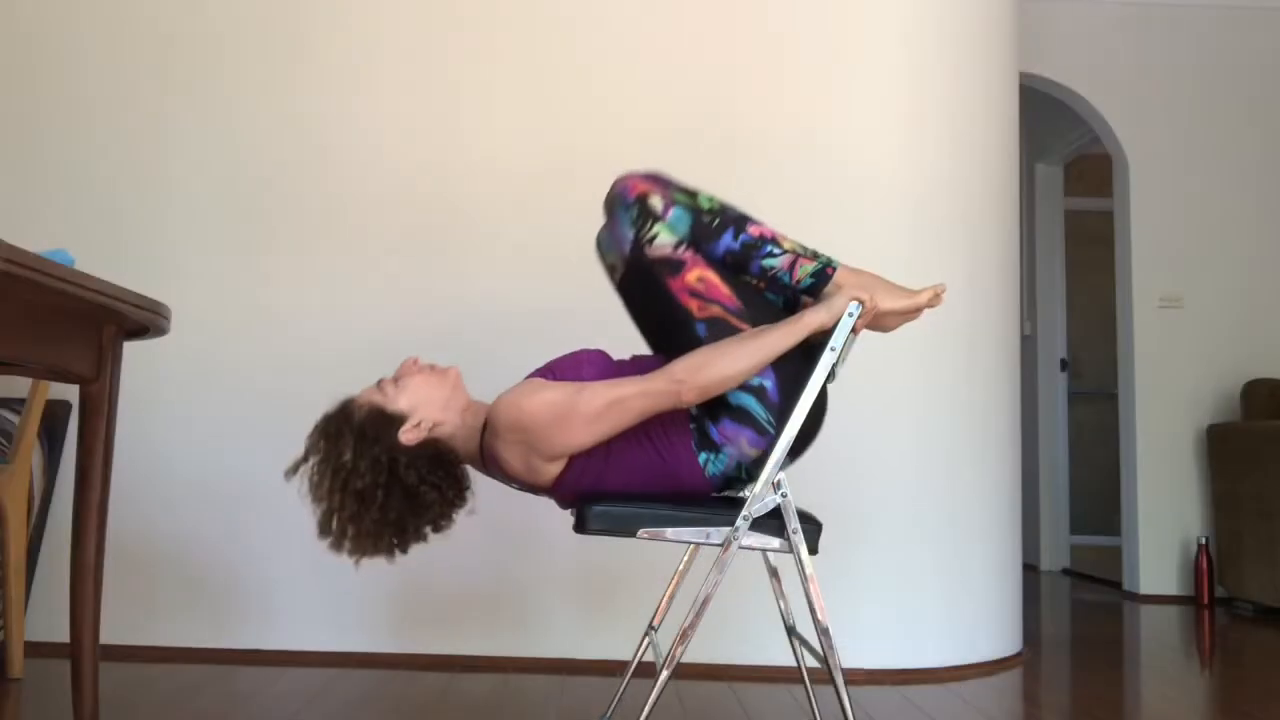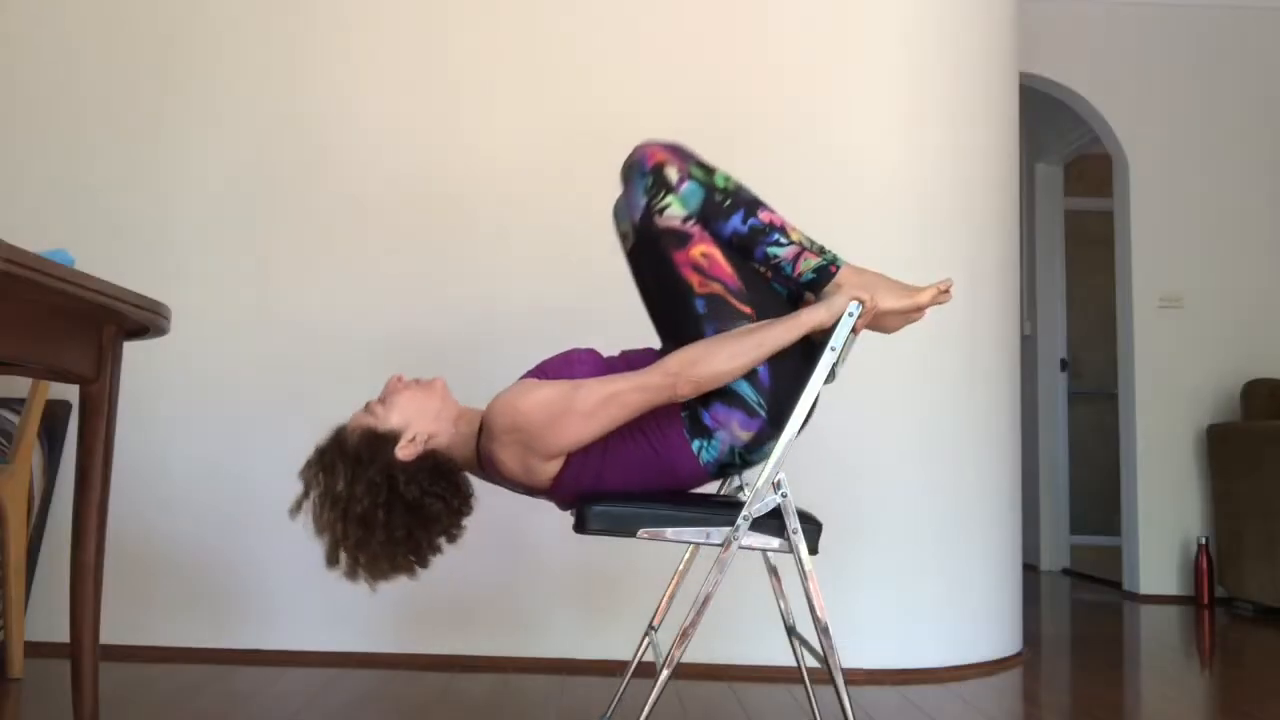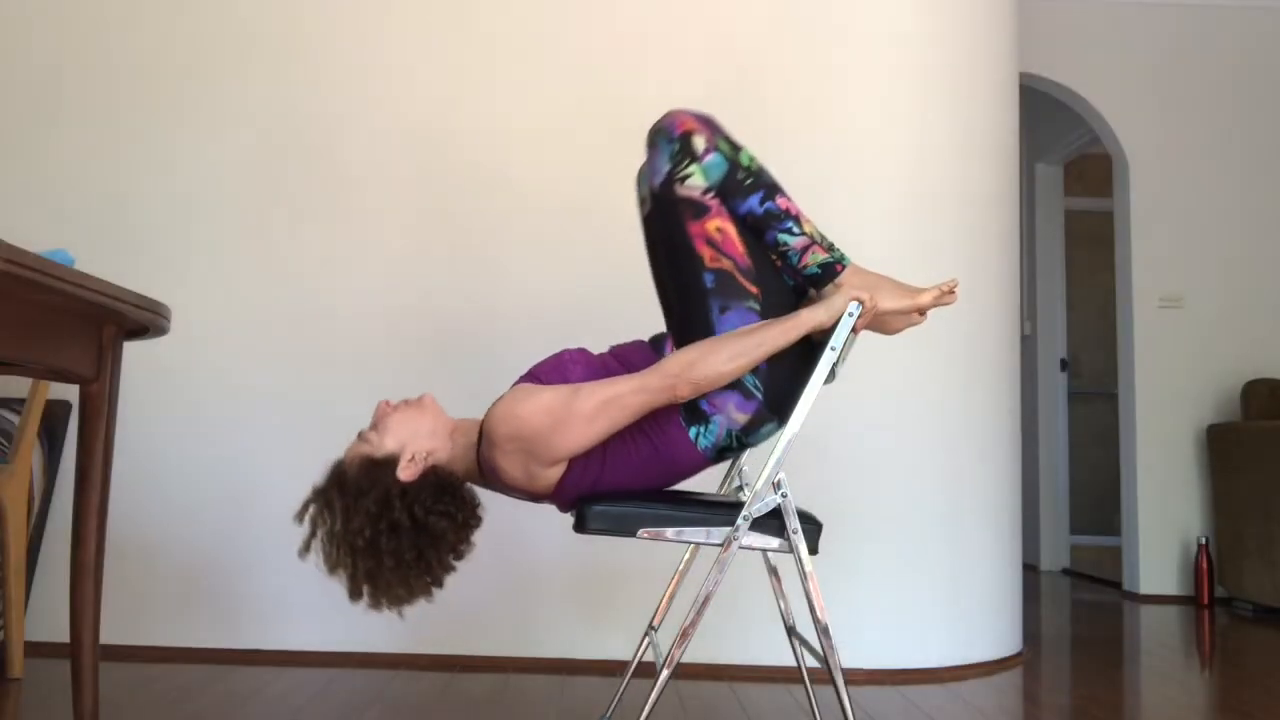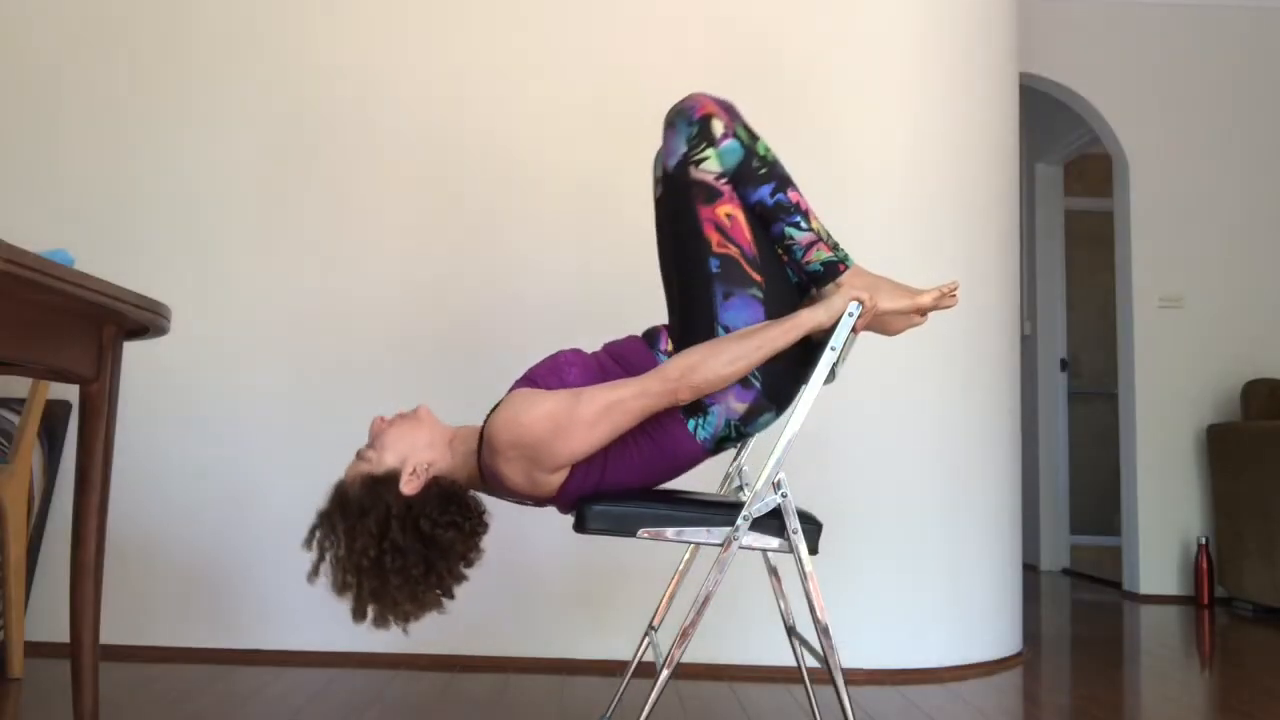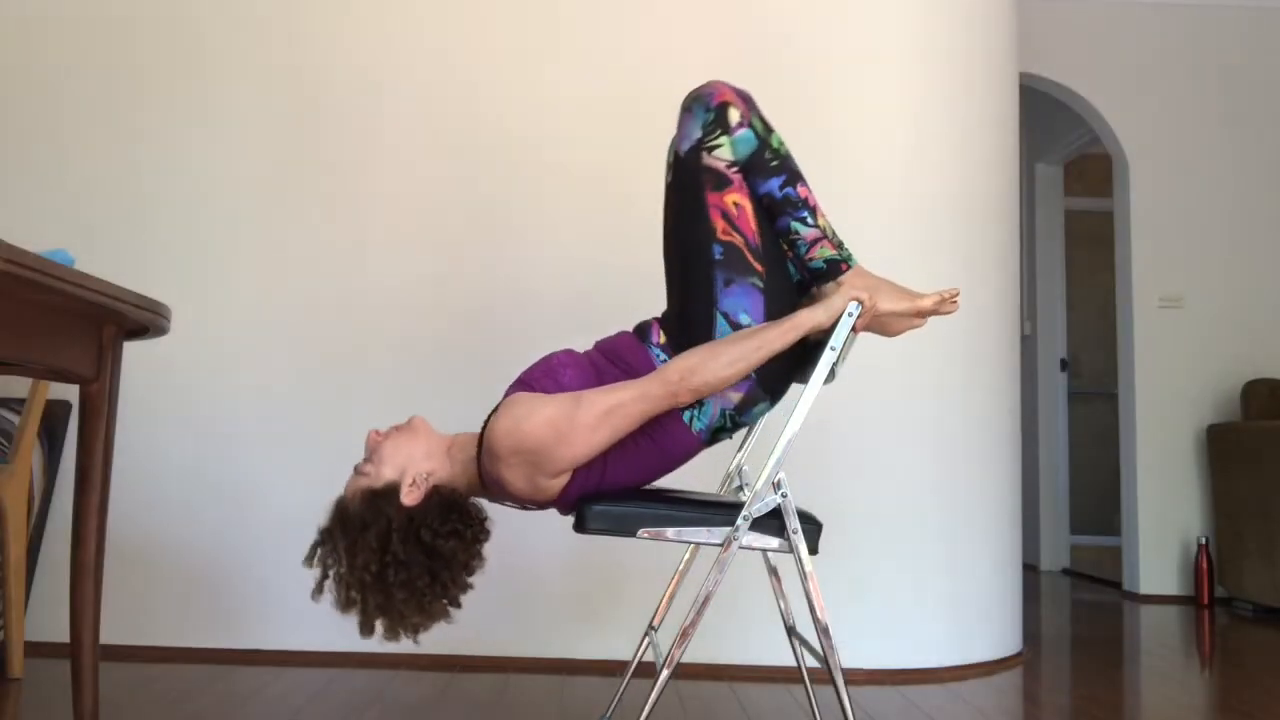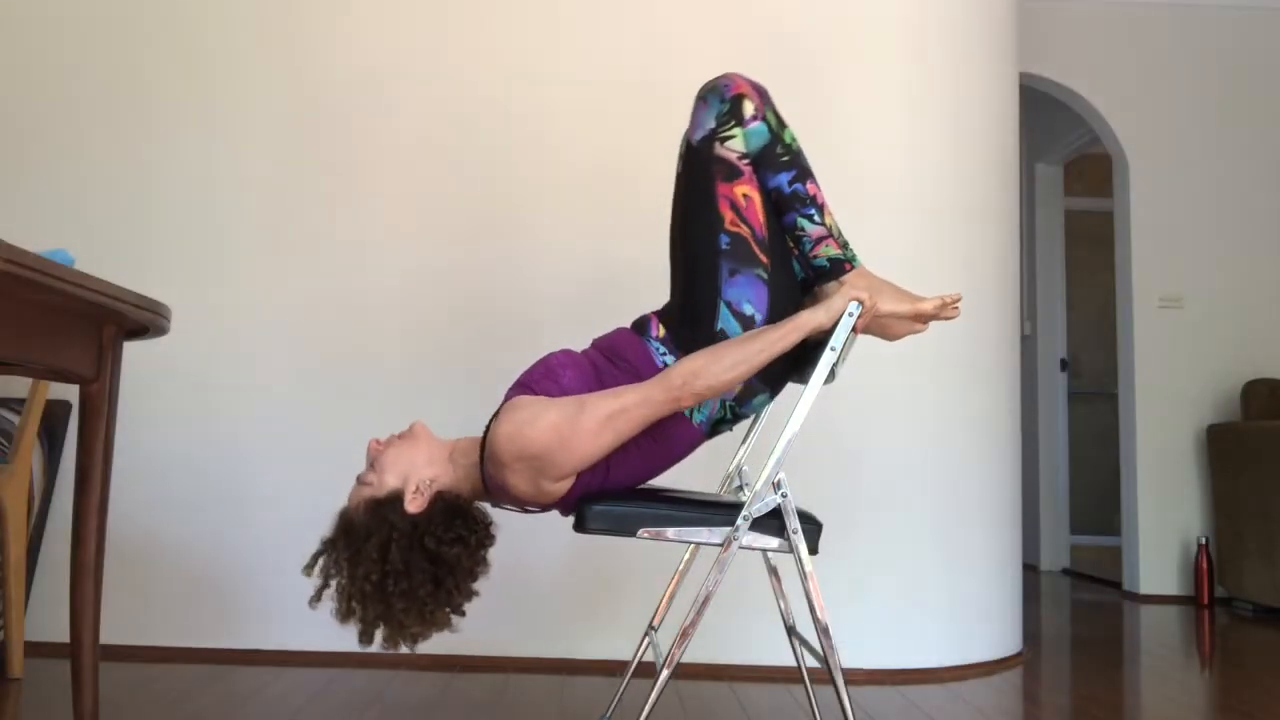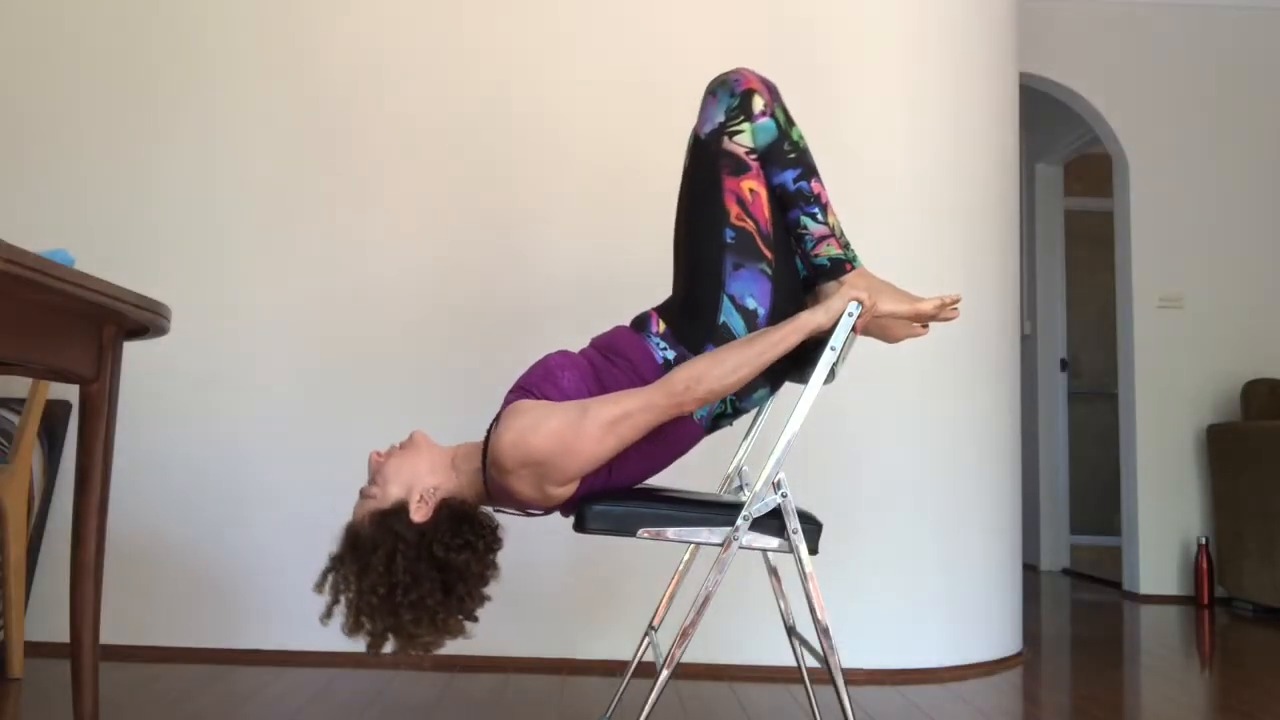
dt=0.3s
person 1, frame 1
left shoulder: (501, 435)
right elbow: (675, 388)
right wrist: (817, 317)
left hip: (726, 427)
right hip: (749, 420)
left knee: (630, 225)
right knee: (639, 201)
left ankle: (829, 288)
right ankle: (839, 294)
person 1, frame 2
left shoulder: (497, 443)
right elbow: (669, 381)
right wrist: (816, 315)
left hip: (722, 414)
right hip: (740, 407)
left knee: (654, 177)
right knee: (656, 168)
left ankle: (839, 290)
right ankle: (844, 290)
person 1, frame 3
left shoulder: (496, 450)
right elbow: (670, 384)
right wrist: (813, 317)
left hip: (719, 399)
right hip: (739, 393)
left knee: (673, 164)
right knee: (682, 138)
left ankle: (837, 290)
right ankle: (845, 290)
person 1, frame 4
left shoulder: (499, 456)
right shoulder: (517, 437)
right elbow: (673, 385)
right wrist: (815, 315)
left hip: (704, 375)
right hip: (730, 385)
left knee: (699, 133)
right knee: (699, 121)
left ankle: (842, 293)
right ankle: (846, 291)
person 1, frame 5
left shoulder: (499, 461)
right shoulder: (516, 443)
right elbow: (673, 388)
right wrist: (814, 316)
left hip: (691, 353)
right hip: (722, 381)
right knee: (716, 108)
left ankle: (838, 290)
right ankle: (844, 291)
person 1, frame 6
left shoulder: (501, 466)
right shoulder: (520, 447)
right elbow: (677, 391)
right wrist: (815, 317)
left hip: (686, 349)
right hip: (721, 347)
right knee: (730, 100)
left ankle: (840, 290)
right ankle: (845, 290)
person 1, frame 7
left shoulder: (506, 466)
right shoulder: (521, 449)
right elbow: (679, 397)
right wrist: (815, 318)
left hip: (687, 344)
right hip: (712, 345)
right knee: (740, 95)
left ankle: (839, 292)
right ankle: (843, 291)
